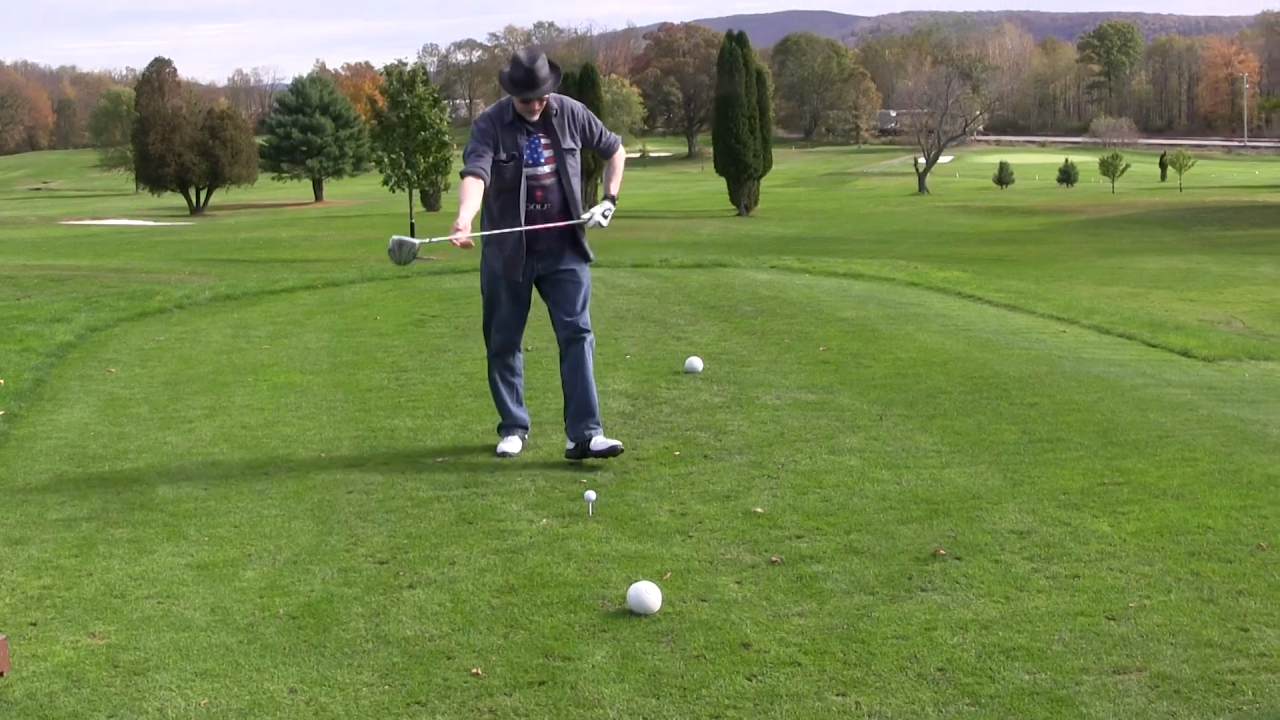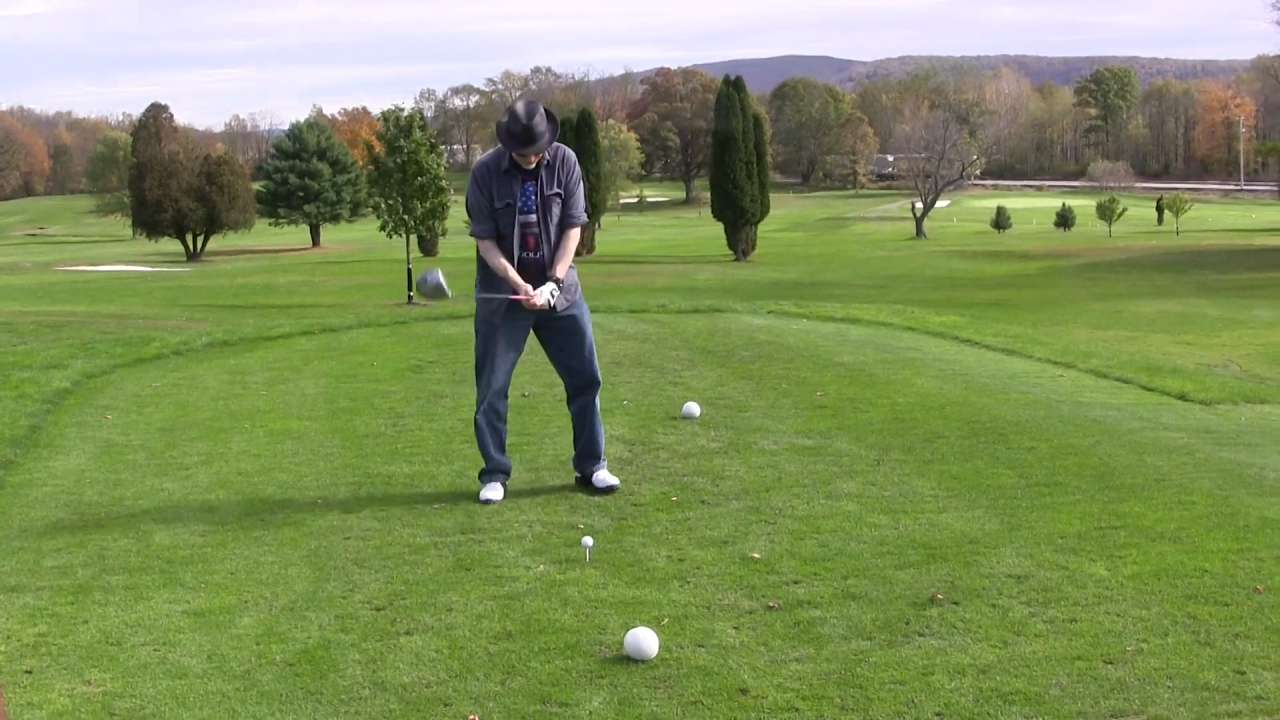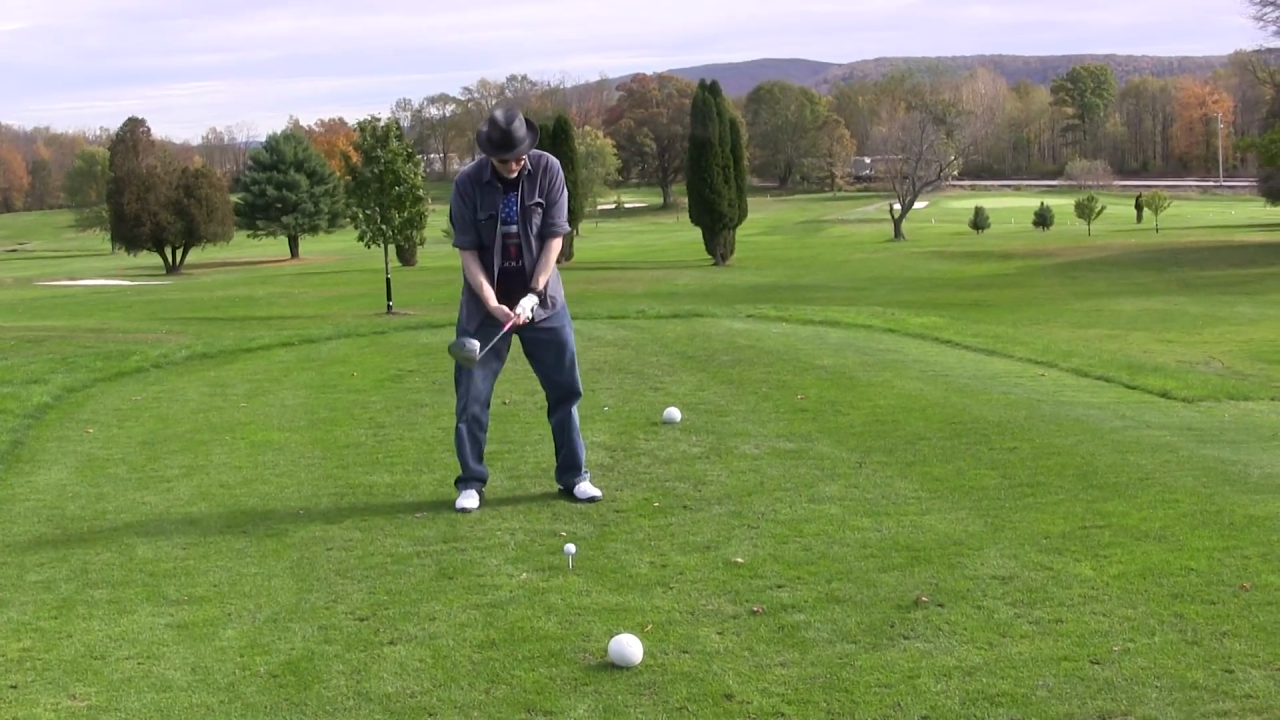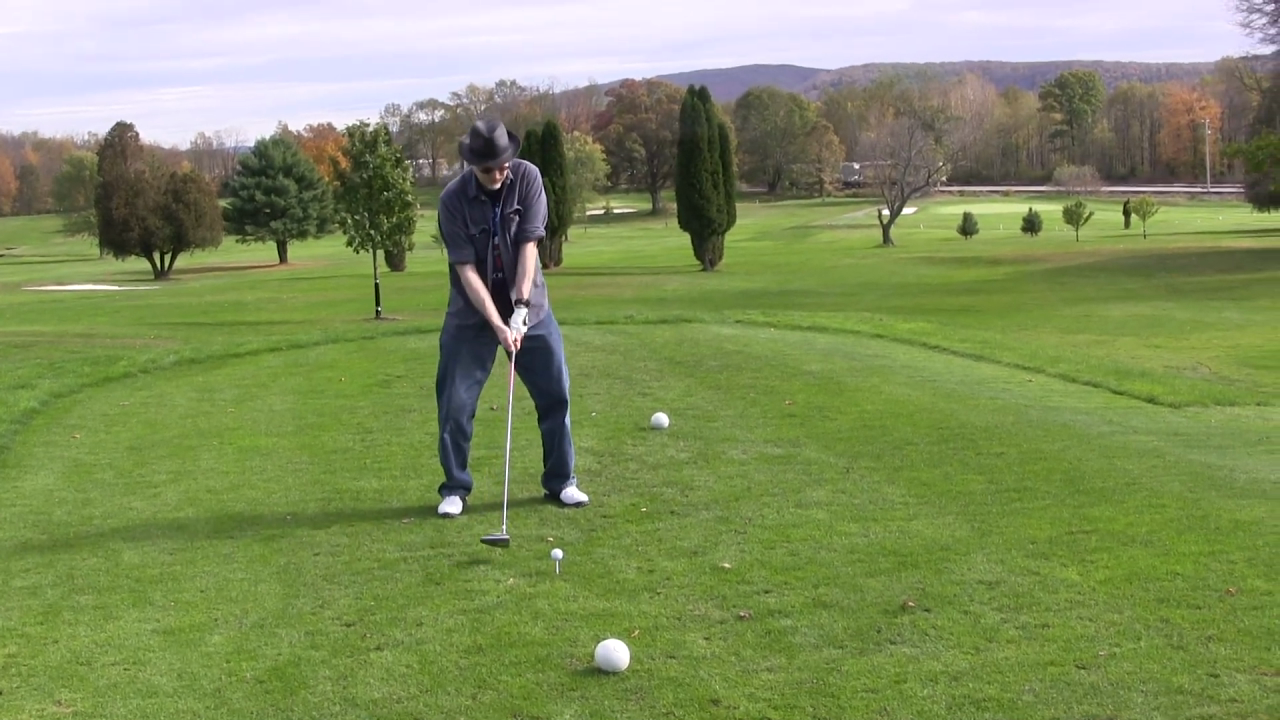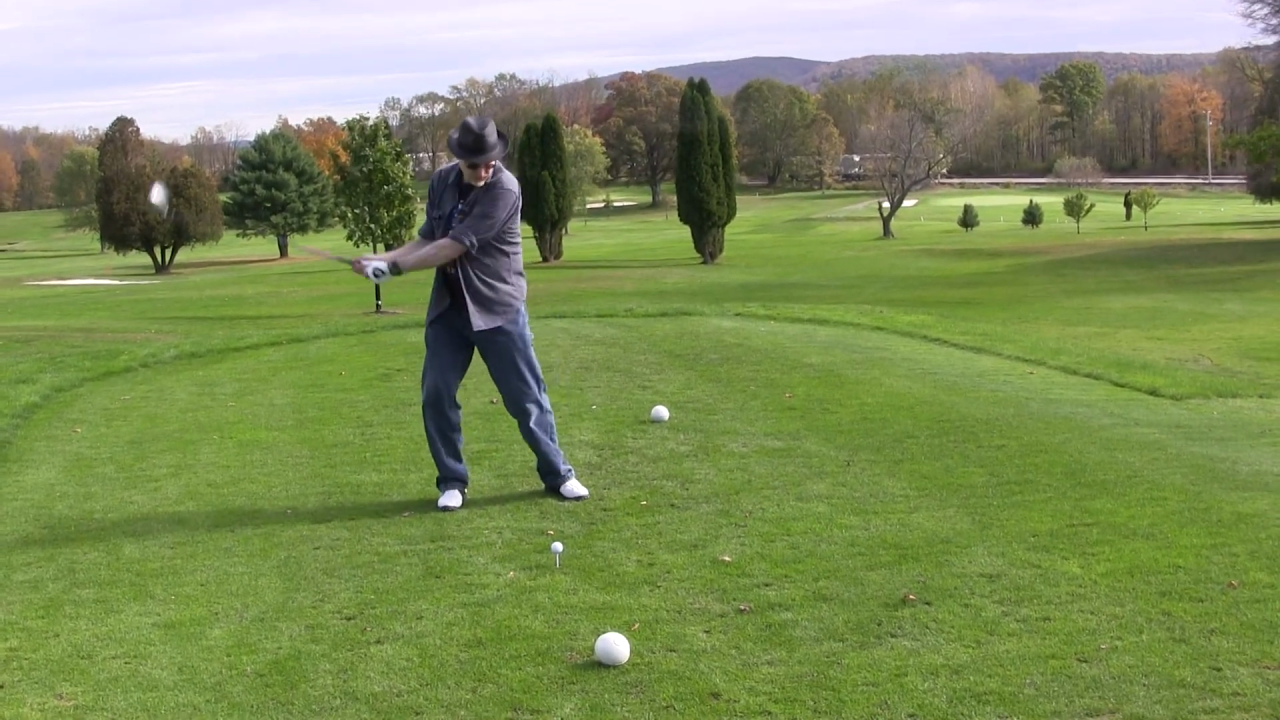
dt=1s
person 1, frame 1
left shoulder: (571, 114)
right shoulder: (489, 124)
left elbow: (614, 149)
right elbow: (474, 176)
left wrist: (609, 199)
right wrist: (463, 222)
left hip: (563, 248)
right hip: (507, 252)
left knee: (576, 334)
right knee: (503, 342)
left ankle: (584, 433)
right ankle: (513, 427)
person 1, frame 2
left shoulder: (565, 161)
right shoulder: (485, 172)
left elbow: (573, 227)
right elbow: (485, 240)
left wrist: (552, 282)
right wrist: (519, 287)
left hip: (559, 289)
right hip: (502, 294)
left knee: (584, 376)
right knee: (492, 386)
left ankle: (591, 464)
right ankle: (495, 473)
person 1, frame 3
left shoulder: (549, 169)
right shoulder: (467, 182)
left elbow: (554, 238)
right elbow: (467, 252)
left wrist: (532, 296)
right wrist: (492, 305)
left hip: (542, 297)
right hip: (485, 302)
left knee: (565, 387)
right knee: (472, 393)
left ankle: (573, 475)
right ankle: (471, 481)
person 1, frame 4
left shoulder: (528, 177)
right shoulder: (453, 199)
left elbow: (529, 245)
right elbow: (466, 269)
left wrist: (520, 308)
right wrist: (496, 324)
left hip: (528, 306)
right hip: (472, 313)
left knee: (555, 393)
right knee: (455, 402)
left ankle: (560, 480)
right ankle: (455, 487)
person 1, frame 5
left shoulder: (504, 189)
right shoulder: (442, 181)
left elbow: (453, 247)
right elbow: (428, 238)
left wrist: (392, 264)
right wrist: (387, 257)
left hip: (498, 308)
right hip: (448, 305)
left knee: (525, 396)
right knee: (437, 394)
left ankle: (558, 474)
right ankle: (453, 480)
